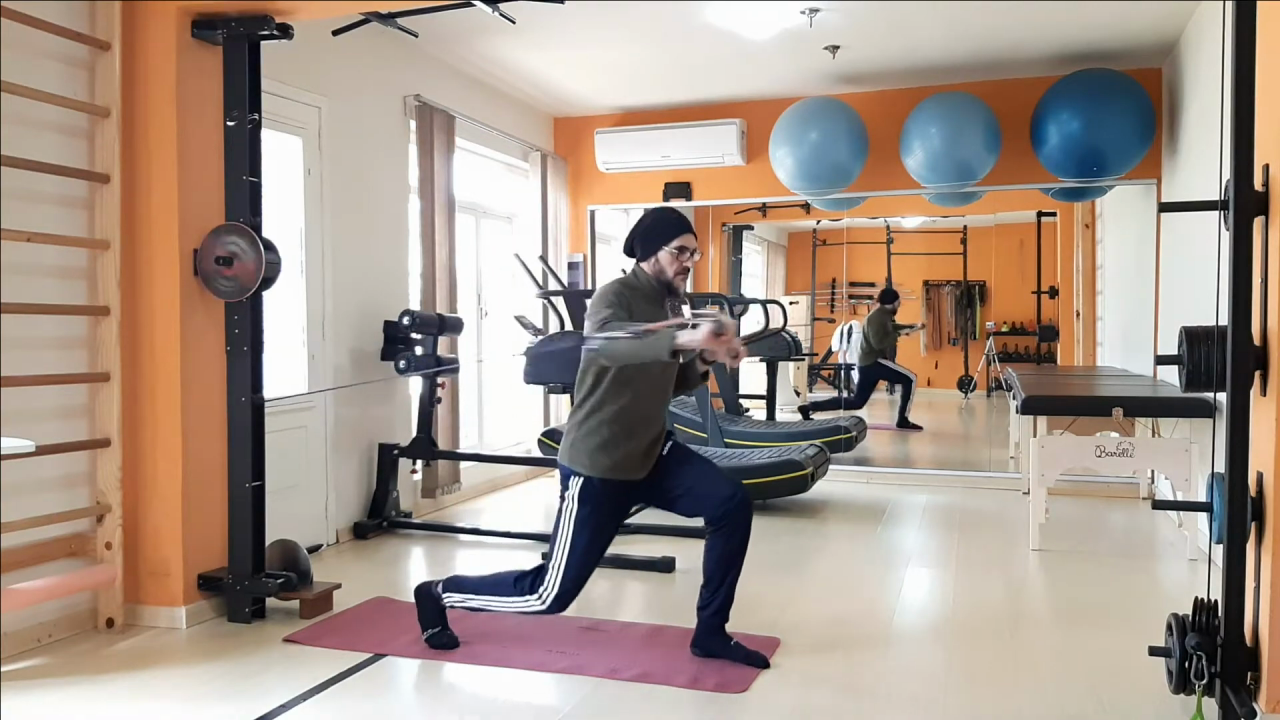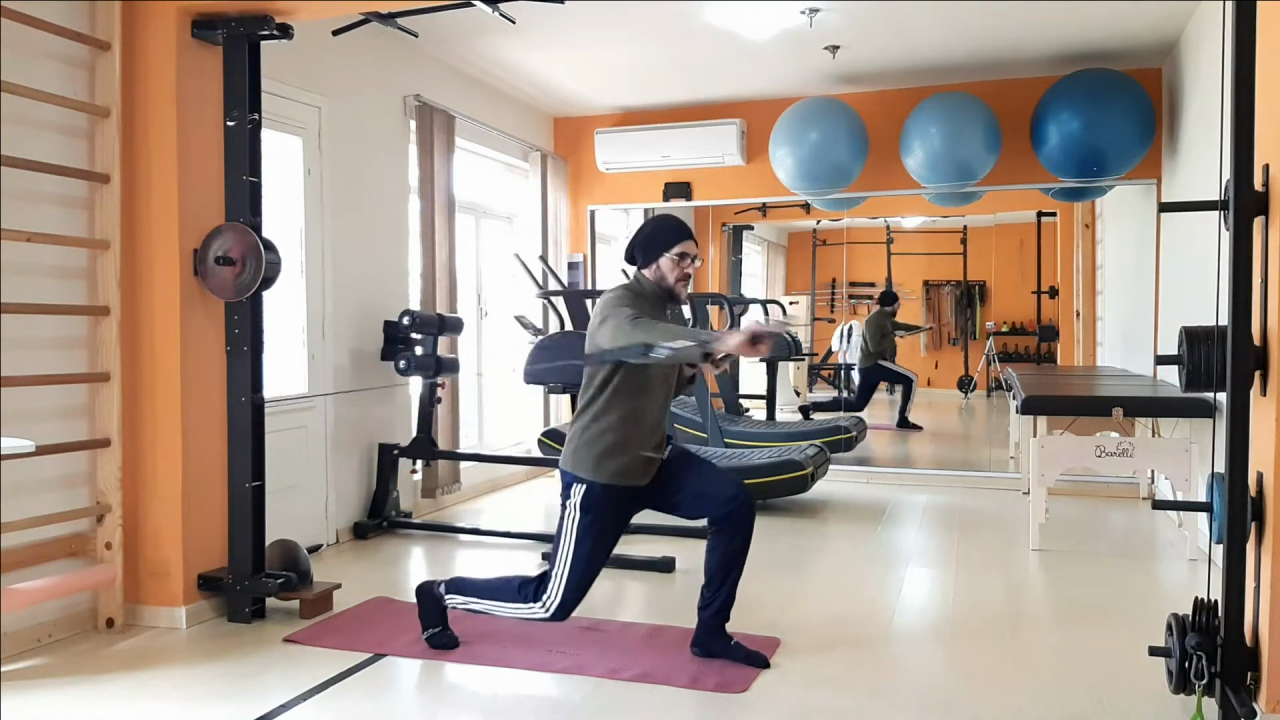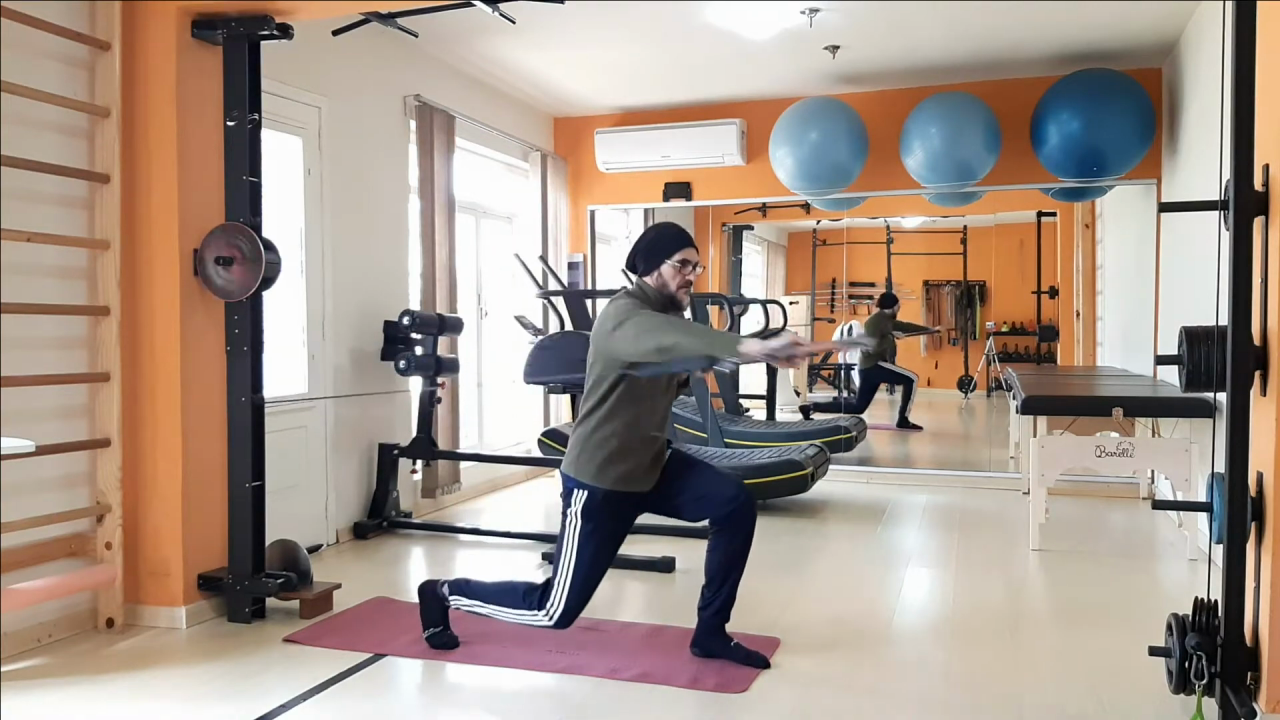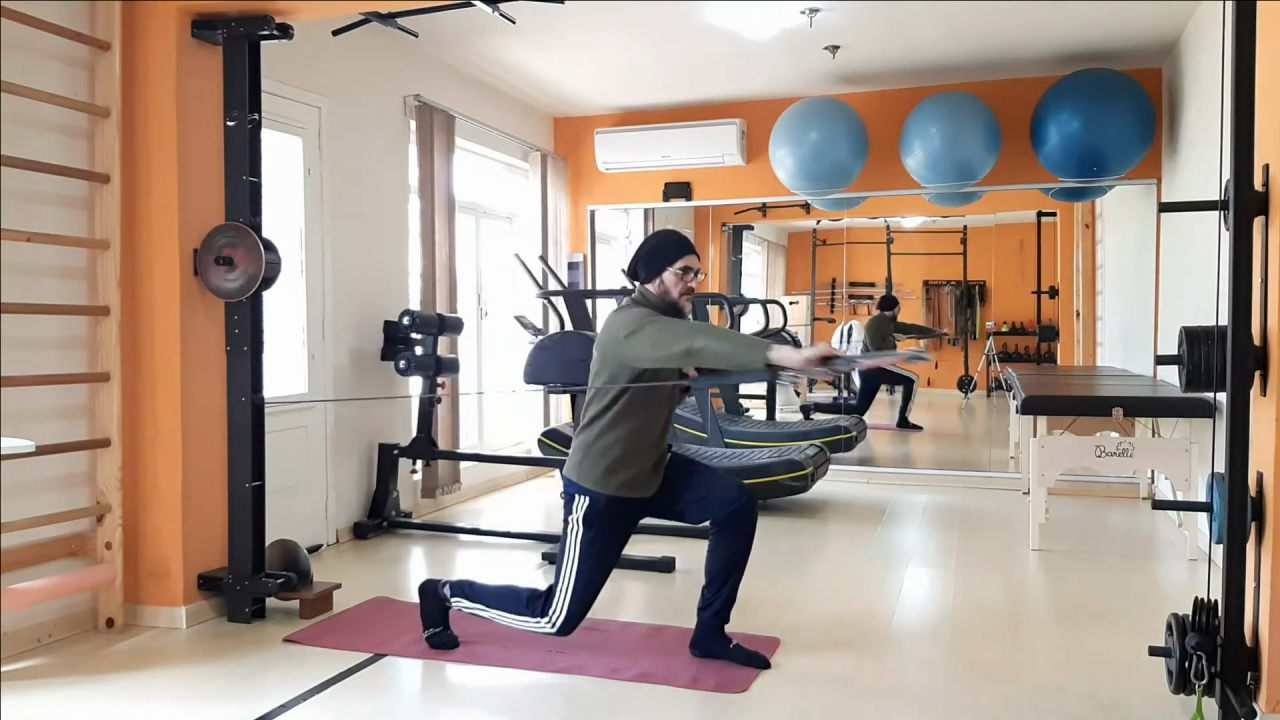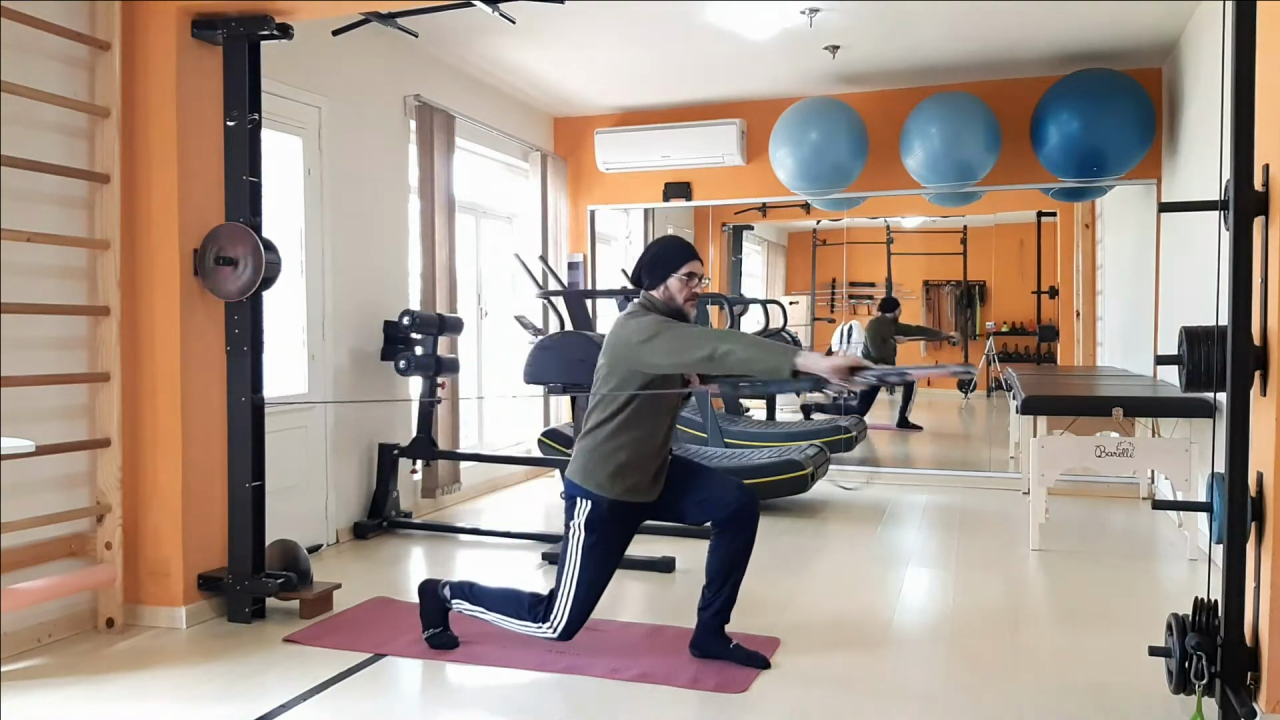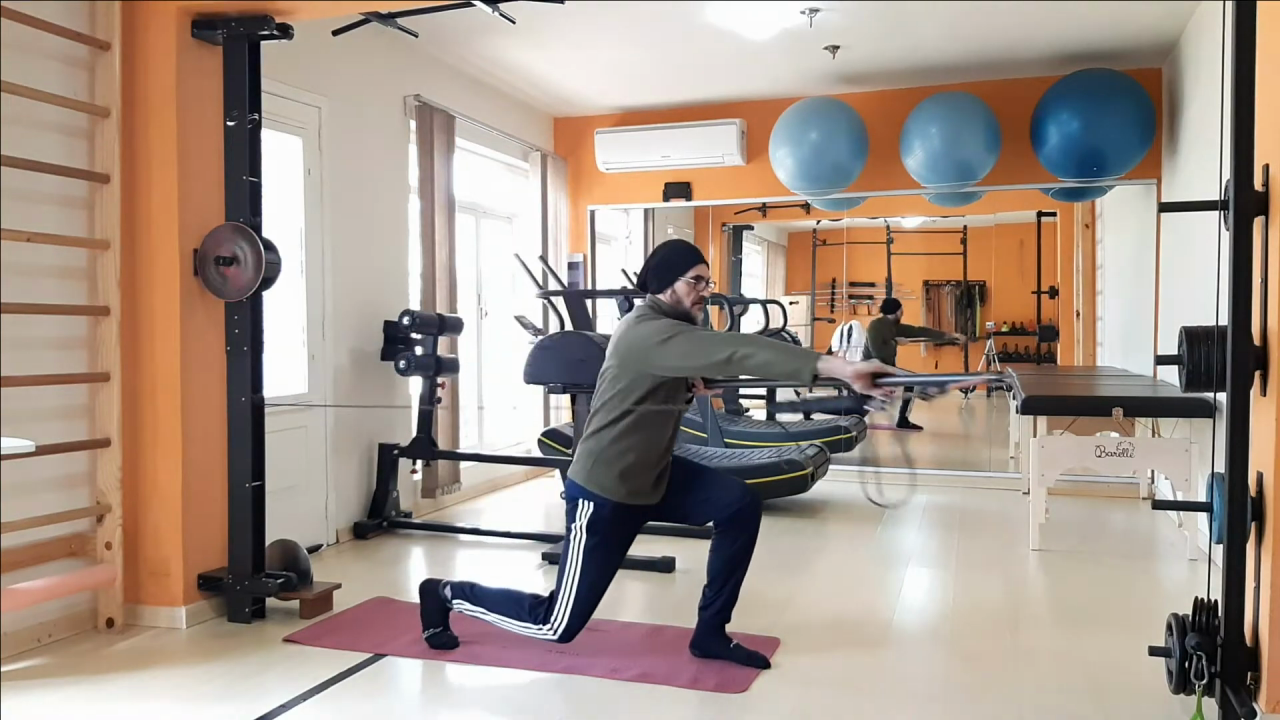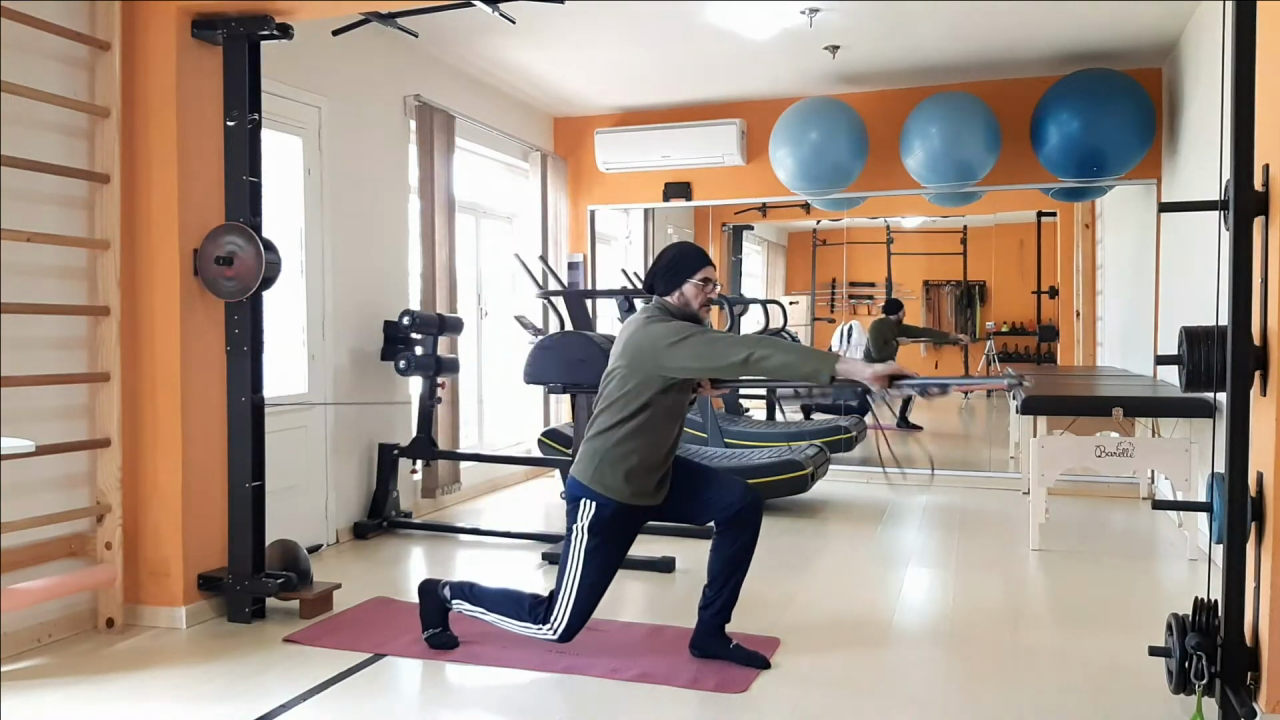
dt=0.1s
person 1, frame 1
left shoulder: (663, 305)
right shoulder: (617, 297)
right elbow: (602, 341)
left wrist: (705, 361)
right wrist: (683, 340)
left hip: (652, 453)
right hip: (596, 466)
left knee: (732, 504)
right knee: (551, 593)
left ankle: (711, 633)
right ankle: (438, 594)
person 1, frame 2
left shoulder: (665, 308)
right shoulder: (619, 303)
right elbow: (628, 337)
left wrist: (697, 369)
right wrist: (716, 342)
left hip: (653, 457)
right hip: (599, 472)
left knee: (734, 504)
right knee: (553, 602)
left ankle: (711, 634)
right ankle: (442, 594)
person 1, frame 3
left shoulder: (667, 313)
right shoulder: (625, 312)
right elbow: (660, 340)
right wrist: (749, 347)
left hip: (654, 464)
right hip: (599, 479)
left knee: (736, 505)
right knee: (557, 610)
left ankle: (711, 634)
right ankle: (444, 593)
person 1, frame 4
left shoulder: (661, 318)
right shoulder: (629, 322)
right elbow: (691, 342)
left wrist: (688, 381)
right wrist: (783, 354)
left hip: (650, 469)
right hip: (599, 484)
left knee: (736, 506)
right knee: (558, 618)
left ankle: (710, 634)
right ankle: (444, 594)
person 1, frame 5
left shoulder: (667, 326)
right shoulder: (639, 328)
right elbow: (712, 347)
left wrist: (689, 386)
right wrist: (808, 361)
left hip: (652, 473)
right hip: (602, 488)
left knee: (738, 508)
right knee: (559, 622)
left ankle: (709, 634)
right ankle: (444, 594)
person 1, frame 6
left shoulder: (660, 327)
right shoulder: (648, 333)
right elbow: (731, 351)
left wrist: (688, 387)
right wrist: (834, 365)
left hip: (651, 473)
right hip: (602, 490)
left knee: (741, 507)
right knee: (558, 624)
left ankle: (710, 634)
right ankle: (446, 594)
person 1, frame 7
left shoulder: (666, 328)
right shoulder: (657, 334)
right elbow: (744, 352)
left wrist: (694, 388)
right wrist: (850, 367)
left hip: (654, 473)
right hip: (604, 490)
left knee: (742, 506)
right knee: (559, 624)
left ankle: (710, 634)
right ankle: (445, 594)
